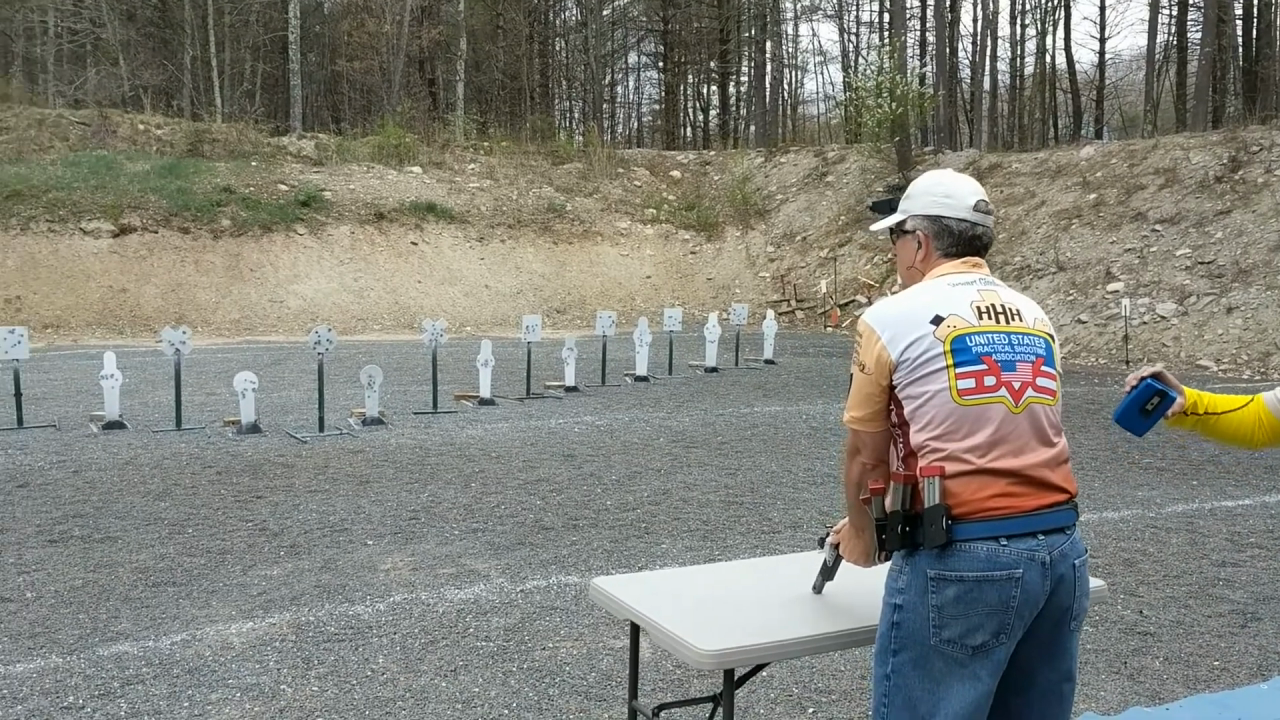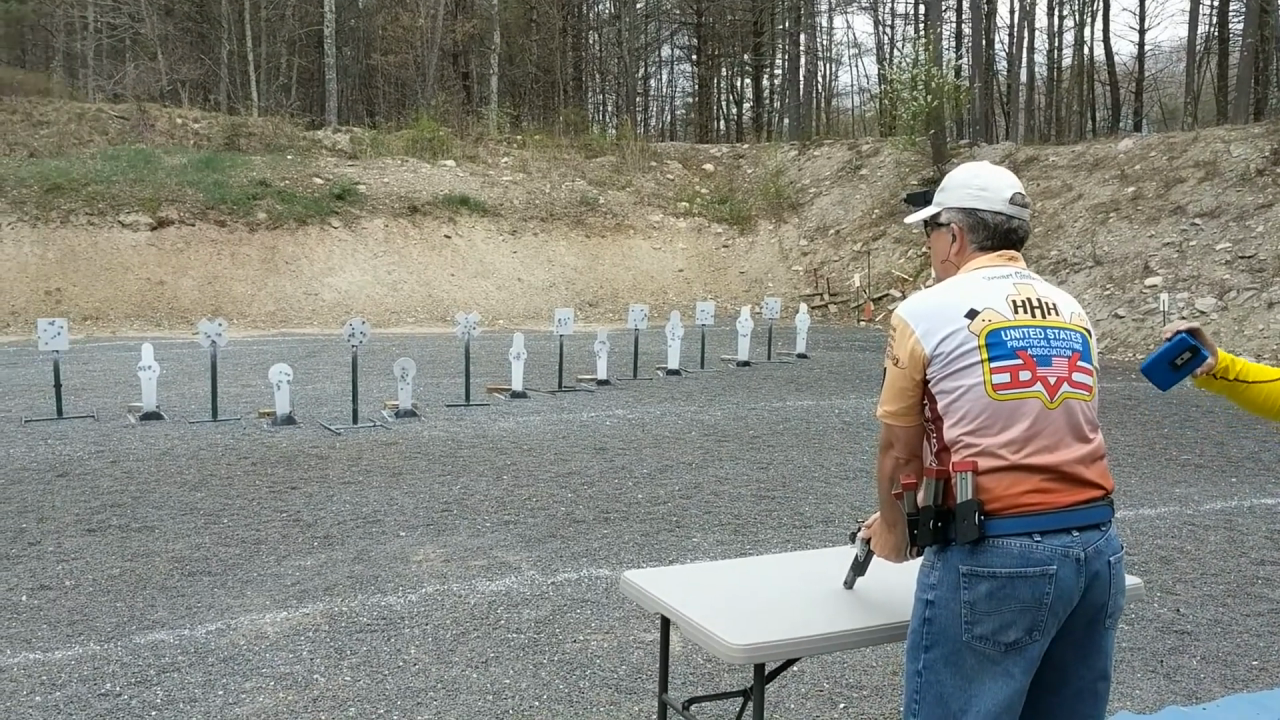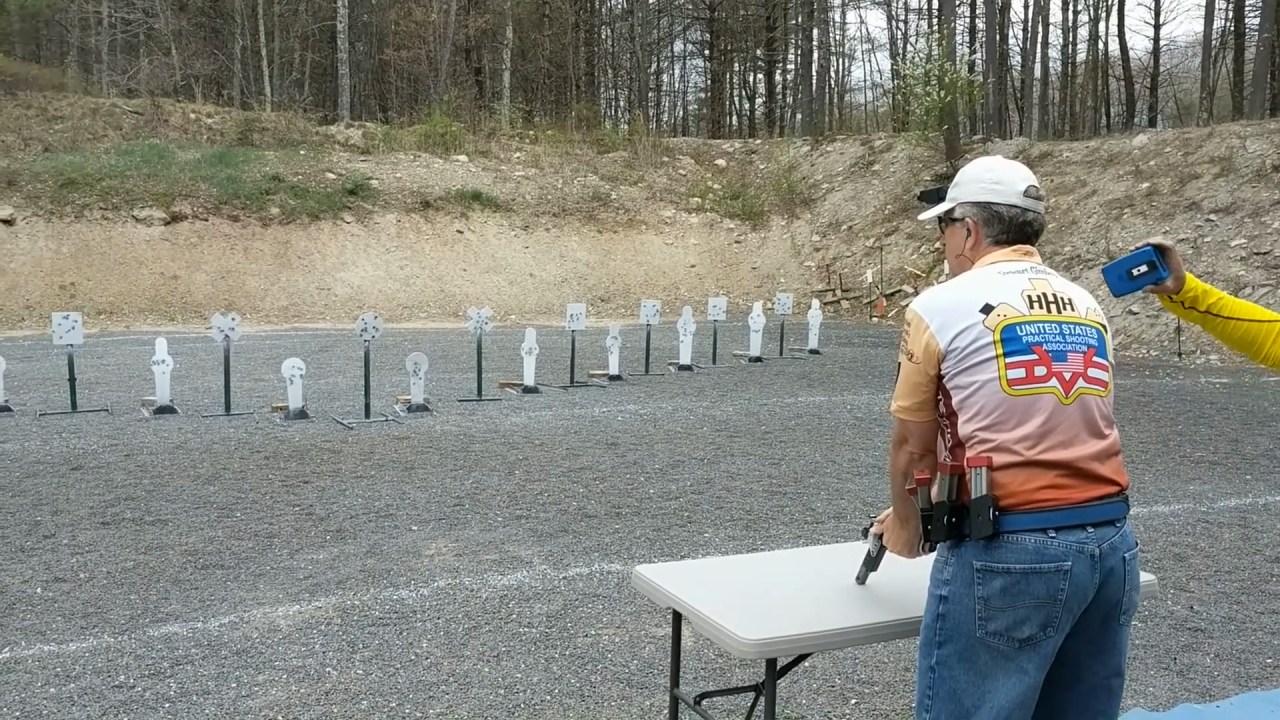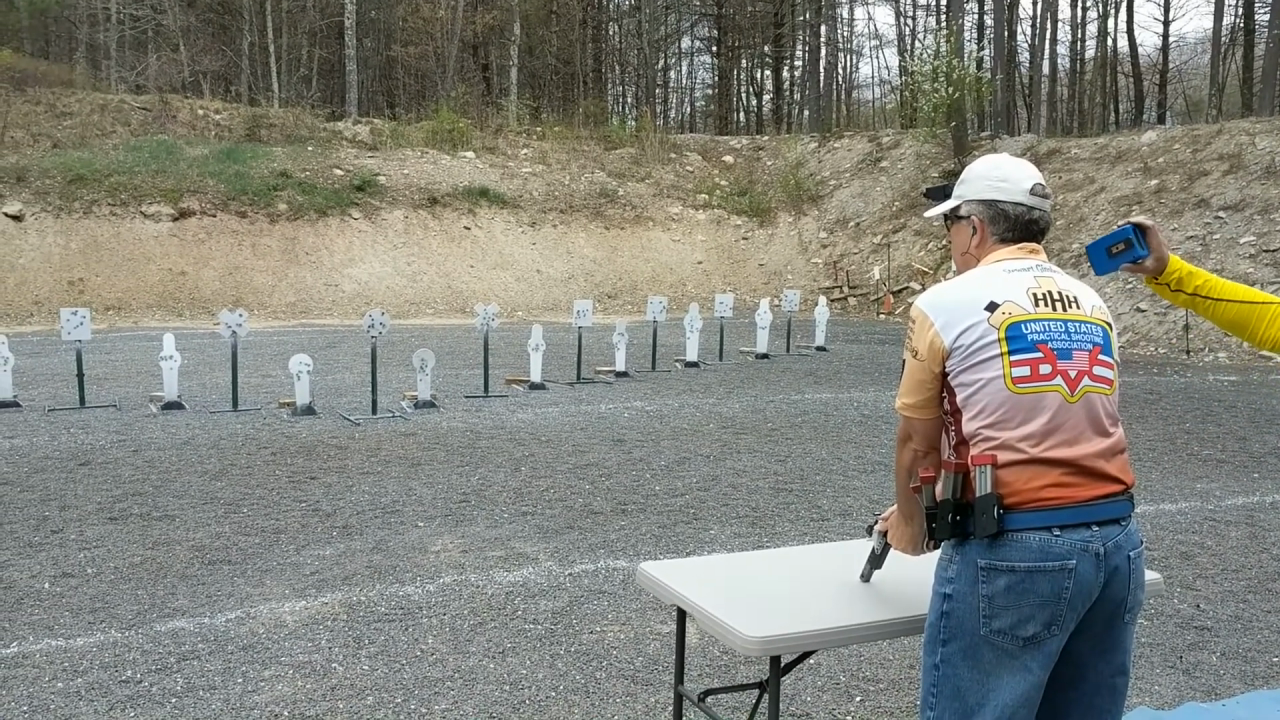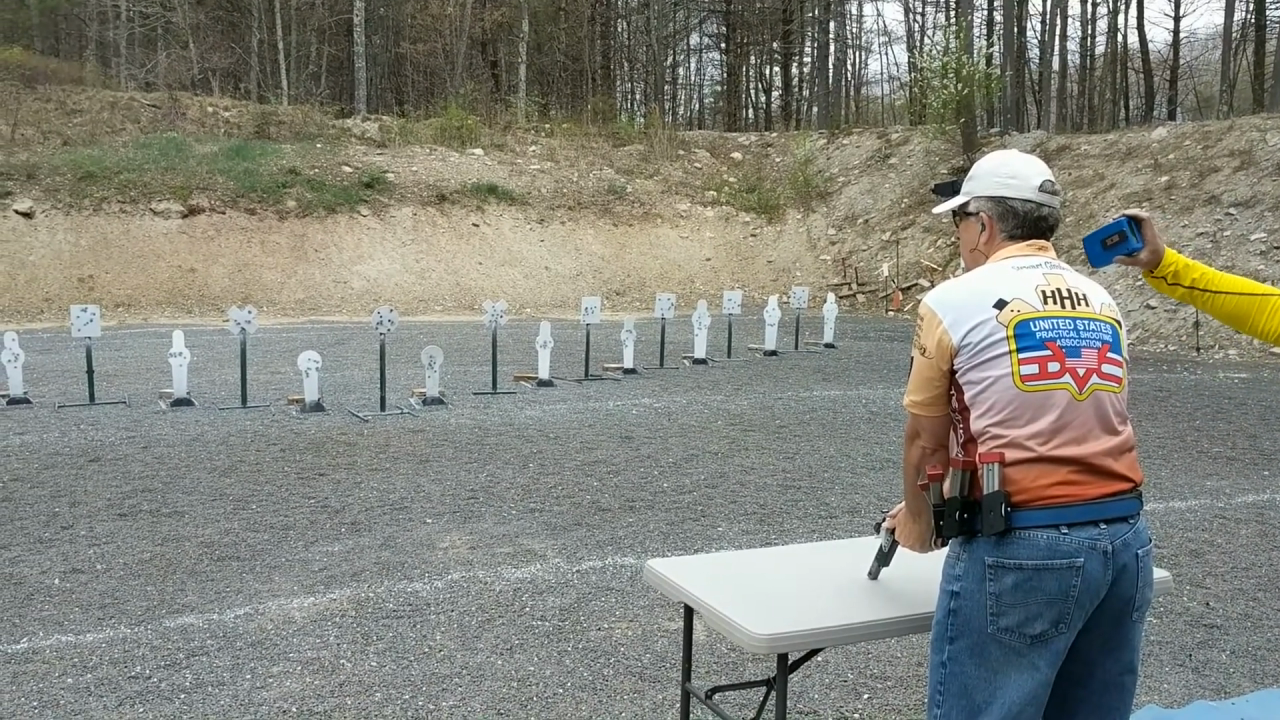
dt=0.7s
person 1, frame 1
left shoulder: (891, 317)
right shoulder: (1034, 317)
left elbow: (866, 456)
left wrist: (861, 534)
left hip: (961, 562)
right hip: (1060, 549)
person 1, frame 2
left shoulder: (926, 312)
right shoulder: (1072, 311)
left elbow: (900, 451)
left wrist: (892, 529)
left hip: (994, 557)
right hip: (1095, 545)
person 1, frame 3
left shoulder: (941, 306)
right shoulder: (1087, 306)
left elbow: (913, 447)
left wrist: (906, 524)
left hip: (1009, 552)
right hip: (1110, 542)
person 1, frame 4
left shoulder: (945, 304)
right shoulder: (1093, 304)
left elbow: (918, 444)
left wrist: (910, 522)
left hip: (1012, 551)
right hip: (1115, 541)
person 1, frame 5
left shoulder: (953, 301)
right shoulder: (1102, 303)
left elbow: (926, 442)
left wrist: (918, 520)
left hip: (1021, 549)
right hip: (1123, 539)
